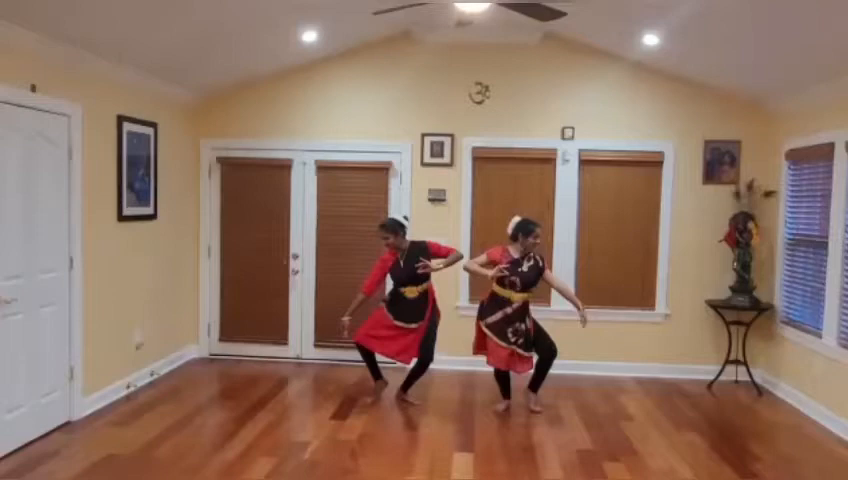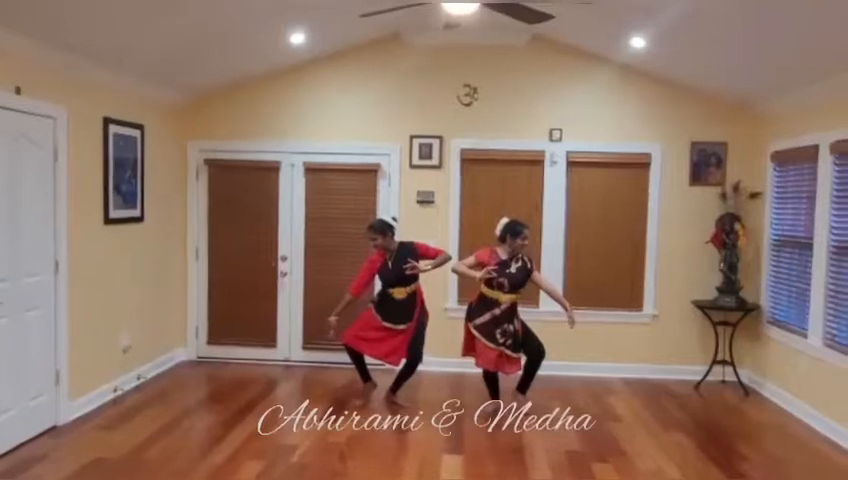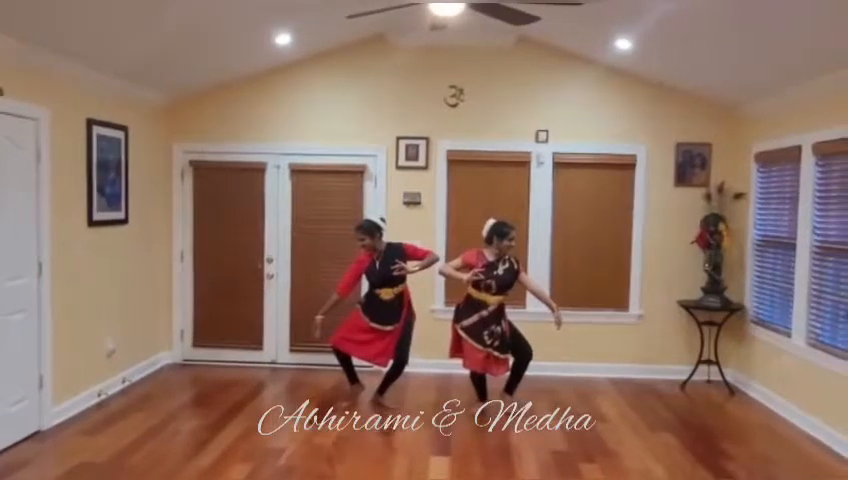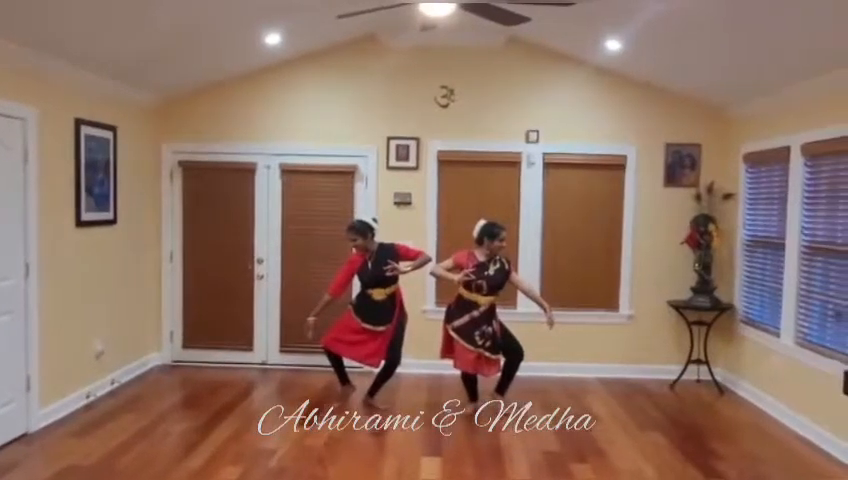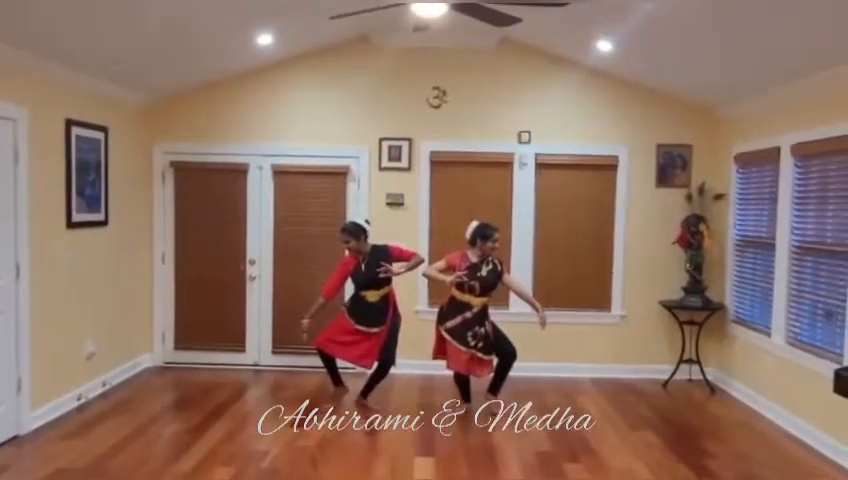
dt=0.4s
person 1, frame 1
left shoulder: (536, 261)
right shoulder: (499, 254)
left elbow: (557, 284)
right elbow: (468, 265)
left wrist: (578, 305)
right wrist: (489, 273)
left hip: (520, 315)
right hip: (496, 314)
left knee: (549, 351)
right knee: (501, 359)
left ankle: (532, 391)
right ankle: (505, 398)
person 1, frame 2
left shoulder: (524, 263)
right shoulder: (488, 255)
left elbow: (545, 285)
right elbow: (456, 266)
left wrist: (566, 307)
right wrist: (477, 275)
left hip: (509, 317)
right hip: (485, 315)
left knee: (537, 352)
right knee: (489, 360)
left ankle: (520, 392)
right ankle: (494, 400)
person 1, frame 3
left shoulder: (511, 264)
right shoulder: (475, 257)
left elbow: (532, 286)
right elbow: (443, 269)
left wrist: (553, 308)
right wrist: (464, 277)
left hip: (496, 317)
right hip: (472, 316)
left knee: (525, 353)
right knee: (477, 362)
left ankle: (508, 393)
right ankle: (482, 401)
person 1, frame 4
left shoulder: (502, 264)
right shoulder: (466, 257)
left elbow: (523, 286)
right elbow: (435, 269)
left wrist: (545, 307)
right wrist: (455, 277)
left hip: (487, 318)
right hip: (463, 316)
left knee: (516, 352)
right knee: (468, 362)
left ankle: (499, 393)
right ankle: (473, 402)
person 1, frame 5
left shoulder: (494, 265)
right shoulder: (458, 259)
left elbow: (516, 287)
right elbow: (427, 271)
left wrist: (537, 308)
right wrist: (448, 279)
left hip: (479, 319)
right hip: (456, 317)
left knee: (508, 353)
right knee: (460, 363)
left ankle: (491, 394)
right ankle: (465, 402)
person 2, frame 1
left shoulder: (424, 248)
right shoulder: (387, 259)
left elbow: (457, 254)
right elbow: (368, 288)
left wrist: (438, 266)
right wrist: (347, 315)
left hip: (423, 310)
right hip: (395, 307)
left knee: (426, 357)
right knee: (362, 339)
left ankle: (402, 392)
right ankle: (379, 381)
person 2, frame 2
left shoulder: (412, 249)
right shoulder: (375, 260)
left elbow: (445, 256)
right elbow: (356, 288)
left wrist: (426, 267)
right wrist: (335, 315)
left hip: (411, 311)
right hip: (384, 309)
left knee: (414, 357)
right knee: (351, 341)
left ankle: (392, 393)
right ankle: (368, 383)
person 2, frame 3
left shoulder: (399, 250)
right shoulder: (363, 260)
left elbow: (433, 257)
right elbow: (342, 288)
left wrist: (414, 269)
right wrist: (321, 314)
left hip: (398, 312)
right hip: (371, 310)
left knee: (401, 359)
right knee: (339, 342)
left ankle: (379, 395)
right ankle: (355, 385)
person 2, frame 4
left shoulder: (392, 250)
right shoulder: (355, 260)
left elbow: (426, 257)
right elbow: (334, 289)
left wrist: (407, 269)
right wrist: (313, 315)
left hip: (390, 313)
right hip: (363, 310)
left knee: (393, 360)
right knee: (330, 343)
left ankle: (370, 396)
right ankle: (346, 385)
person 2, frame 5
left shoulder: (385, 252)
right shoulder: (348, 262)
left elbow: (418, 258)
right elbow: (328, 291)
left wrist: (400, 270)
right wrist: (307, 318)
left hip: (384, 314)
right hip: (356, 312)
left knee: (386, 361)
right knee: (323, 344)
left ankle: (362, 397)
right ankle: (339, 386)
